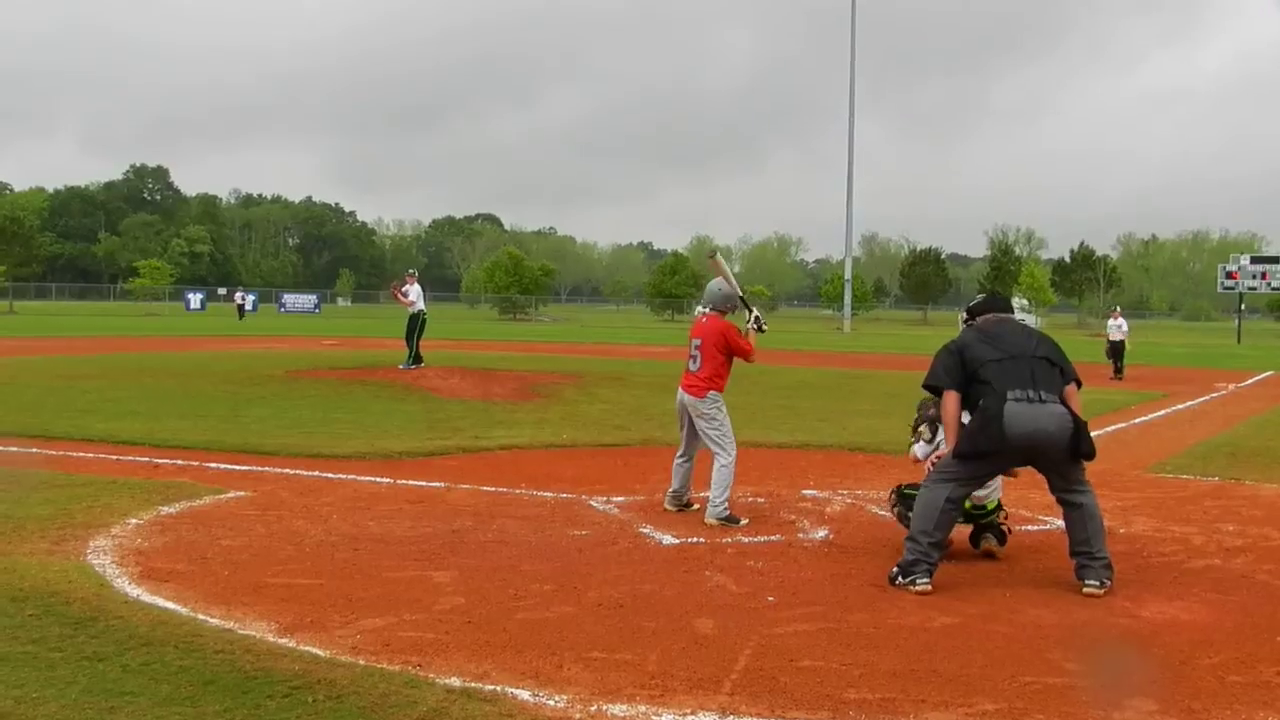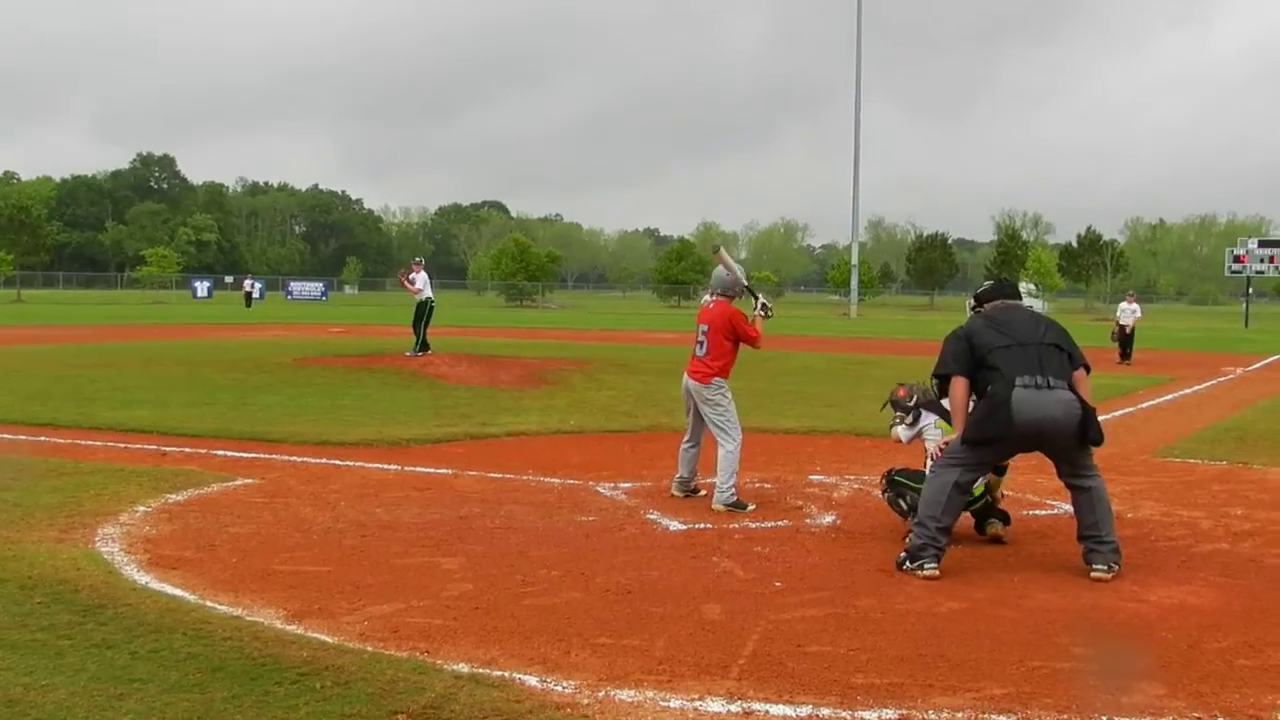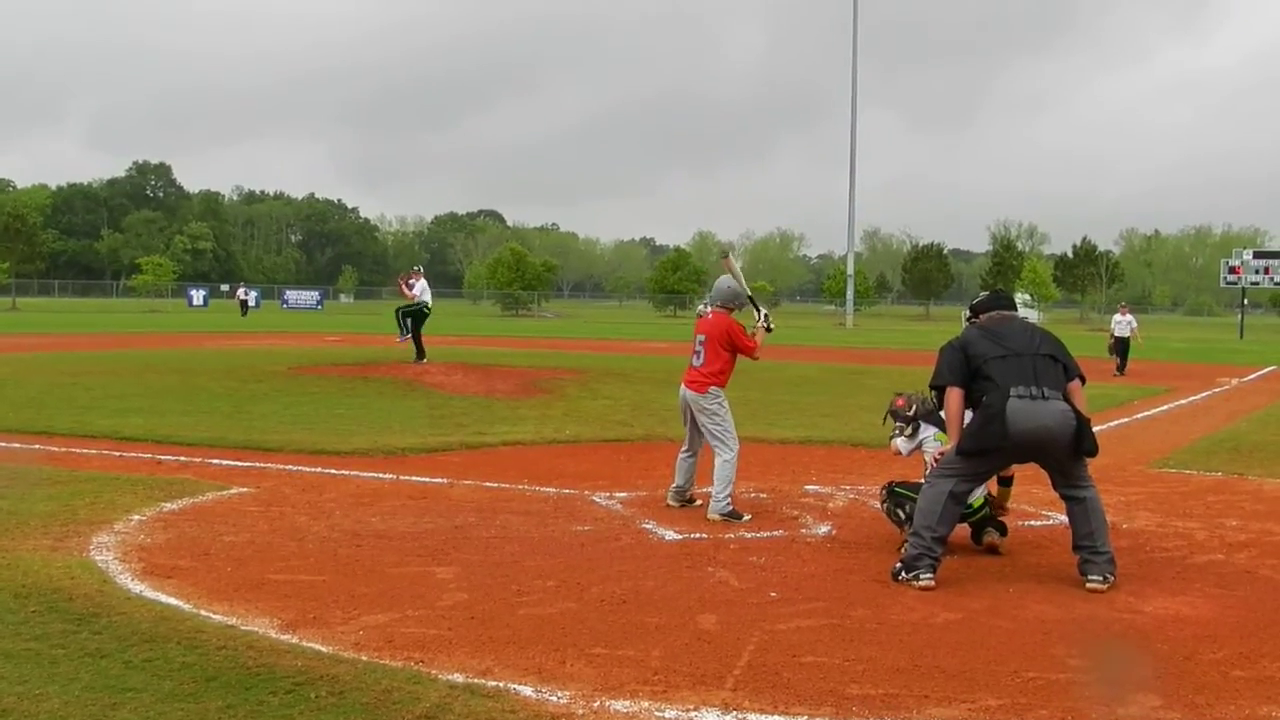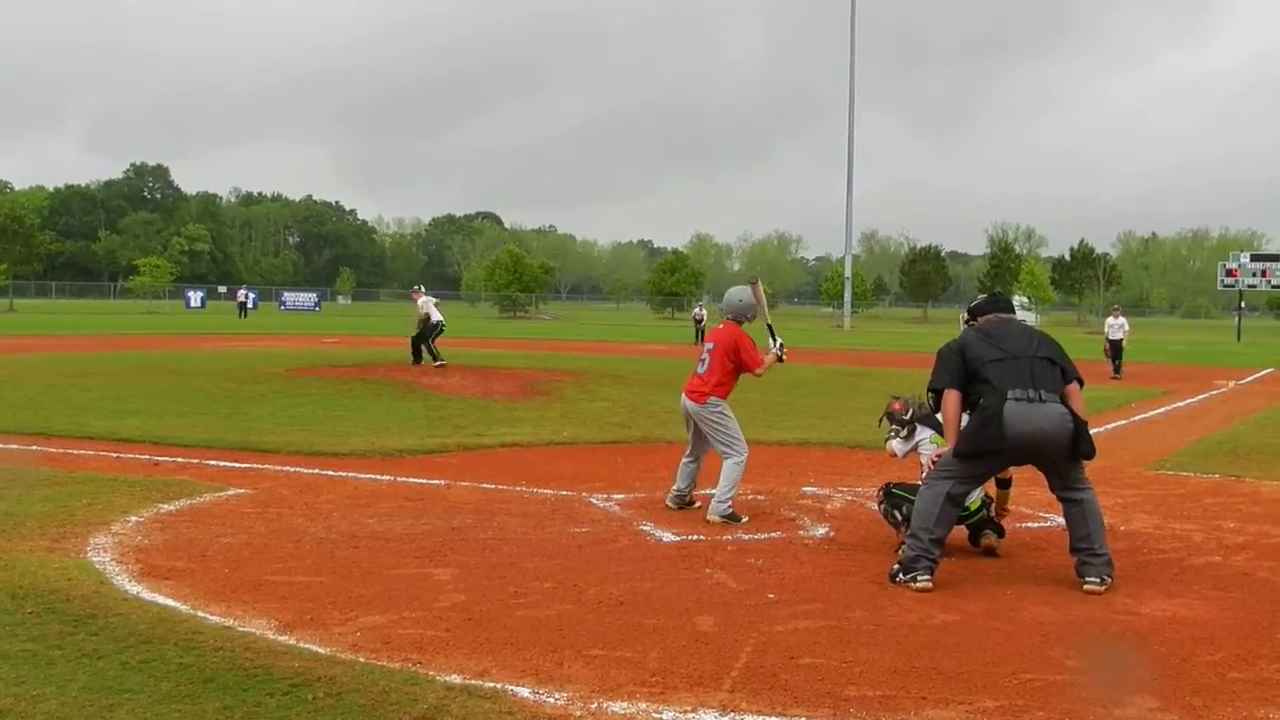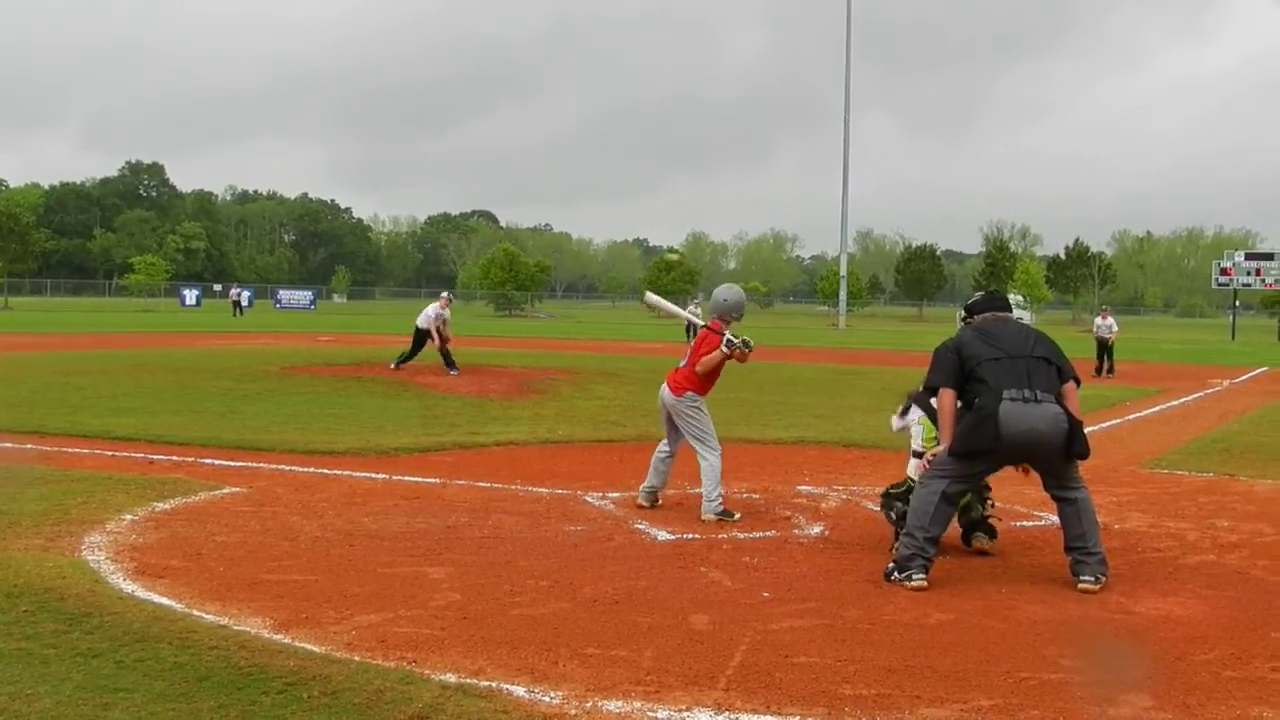
dt=0.7s
person 1, frame 1
left shoulder: (963, 342)
right shoulder: (1042, 339)
left elbow: (951, 395)
right elbow: (1070, 389)
left wrist: (951, 447)
right wrist: (1076, 438)
left hip: (1003, 417)
right hip: (1054, 418)
left knee: (941, 483)
right knee: (1077, 491)
left ankle: (915, 571)
right ankle: (1095, 574)
person 1, frame 2
left shoulder: (971, 328)
right shoulder: (1050, 325)
left elbow: (959, 381)
right elbow: (1079, 374)
left wrist: (959, 434)
right wrist: (1085, 424)
left hip: (1009, 403)
right hip: (1062, 404)
left knee: (949, 469)
right knee: (1085, 477)
left ankle: (923, 555)
right ankle: (1103, 558)
person 1, frame 3
left shoulder: (966, 339)
right shoulder: (1045, 336)
left elbow: (954, 391)
right elbow: (1074, 385)
left wrist: (954, 444)
right wrist: (1081, 435)
left hip: (1005, 414)
right hip: (1057, 415)
left knee: (944, 480)
right knee: (1079, 487)
left ankle: (919, 566)
right ankle: (1099, 569)
person 1, frame 4
left shoulder: (964, 342)
right shoulder: (1043, 339)
left elbow: (952, 394)
right elbow: (1072, 388)
left wrist: (951, 446)
right wrist: (1080, 438)
left hip: (1002, 416)
right hip: (1054, 418)
left knee: (941, 482)
right knee: (1076, 489)
left ankle: (916, 567)
right ankle: (1096, 570)
person 1, frame 5
left shoulder: (960, 340)
right shoulder: (1039, 337)
left elbow: (947, 393)
right elbow: (1069, 387)
left wrist: (946, 445)
right wrist: (1074, 437)
left hip: (998, 417)
right hip: (1050, 418)
left knee: (936, 481)
right knee: (1071, 489)
left ankle: (911, 566)
right ankle: (1091, 569)
person 2, frame 1
left shoulder: (698, 323)
right shoulder: (724, 327)
right elbow: (749, 355)
left wrist: (748, 328)
right wrist: (751, 327)
left hip: (685, 392)
right hip: (706, 397)
left knee: (687, 449)
right knee: (725, 453)
left ankle: (676, 498)
right ankle: (717, 511)
person 2, frame 2
left shoulder: (704, 309)
right shoulder: (731, 313)
right elbow: (756, 341)
left wrist: (754, 315)
right wrist: (759, 313)
left hip: (691, 378)
right hip: (711, 383)
left knee: (693, 435)
right knee: (730, 439)
left ankle: (683, 484)
right ankle: (725, 497)
person 2, frame 3
left shoulder: (703, 320)
right shoulder: (729, 324)
right elbow: (754, 352)
left wrist: (757, 328)
right wrist: (761, 325)
left hip: (688, 388)
right hip: (708, 393)
left knee: (692, 445)
right knee: (727, 448)
left ankle: (679, 494)
right ankle: (720, 507)
person 2, frame 4
left shoulder: (715, 332)
right shoulder: (739, 336)
left elbow: (739, 364)
right elbow: (758, 370)
left wrist: (770, 355)
right wrist: (775, 352)
left hip: (689, 397)
right hip: (709, 402)
left knee: (696, 450)
right knee: (737, 454)
left ankle: (678, 496)
right ankle: (720, 509)
person 2, frame 5
left shoulder: (714, 330)
right shoulder: (715, 334)
left elbow: (740, 358)
right elbow: (700, 367)
left wrist: (744, 349)
right wrist: (724, 350)
left hip: (669, 390)
right hip: (685, 397)
left knee: (670, 443)
right knee: (710, 451)
left ankle: (648, 494)
right ankle: (712, 507)
